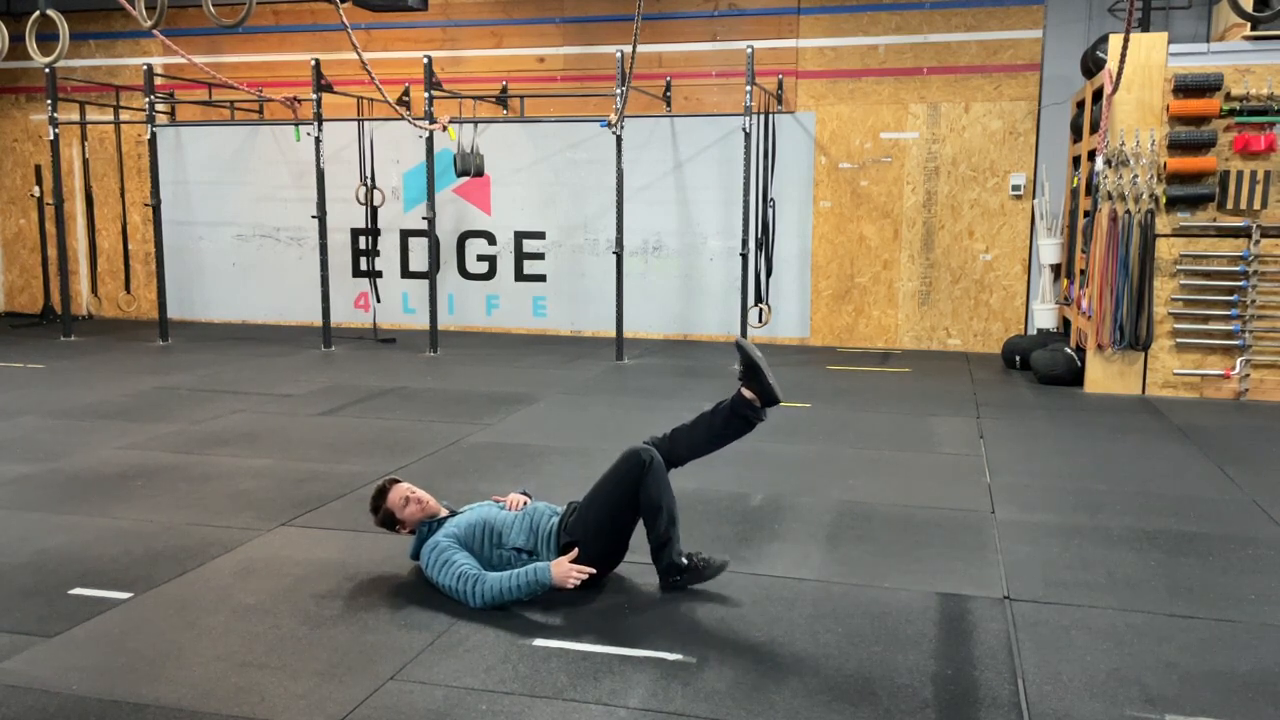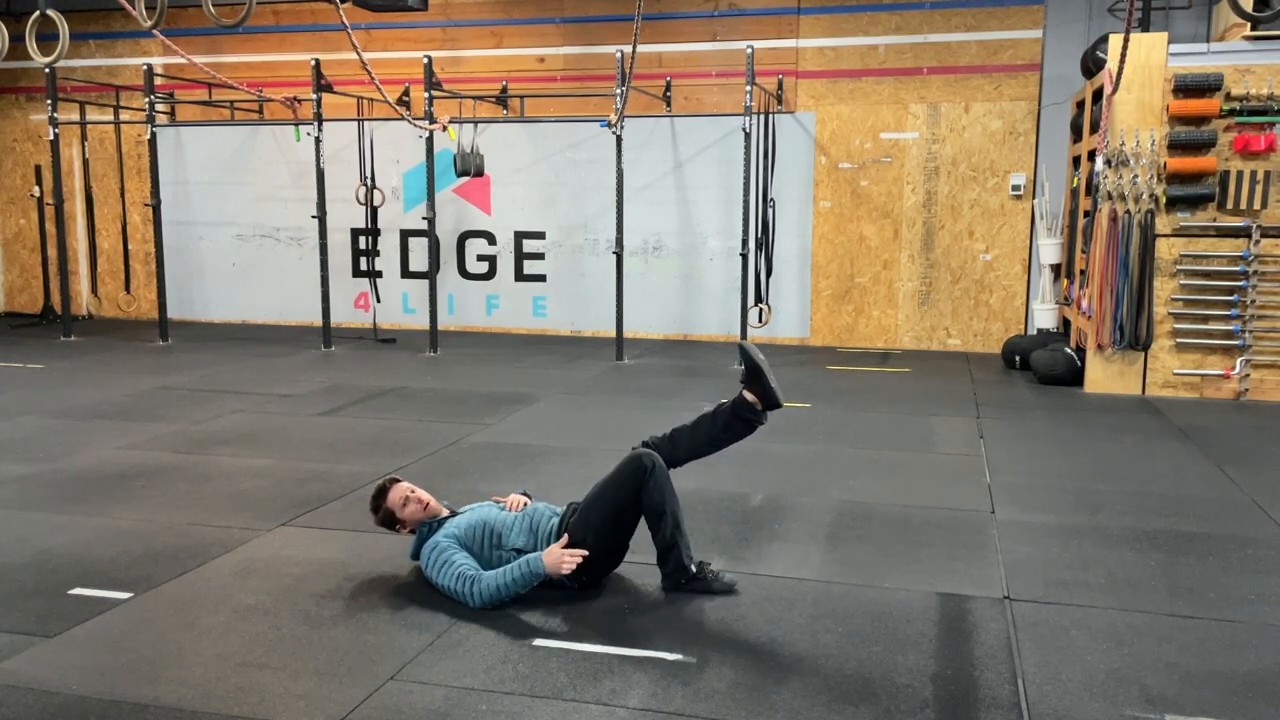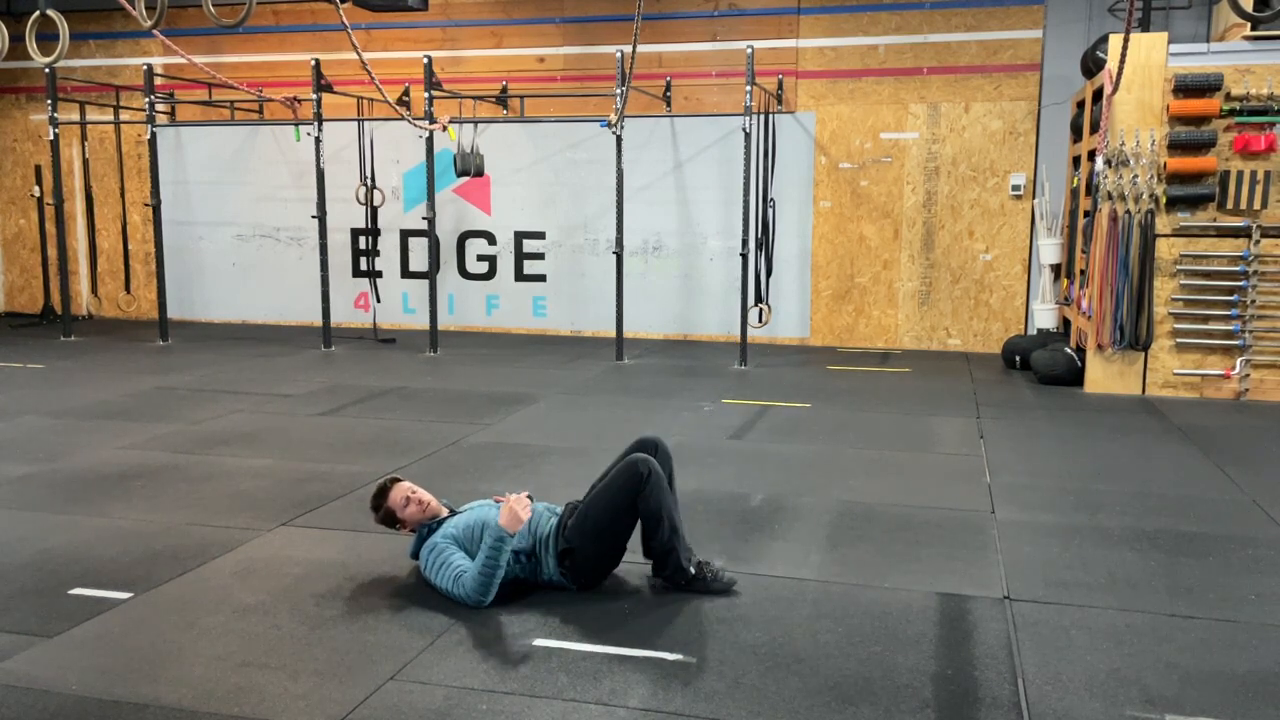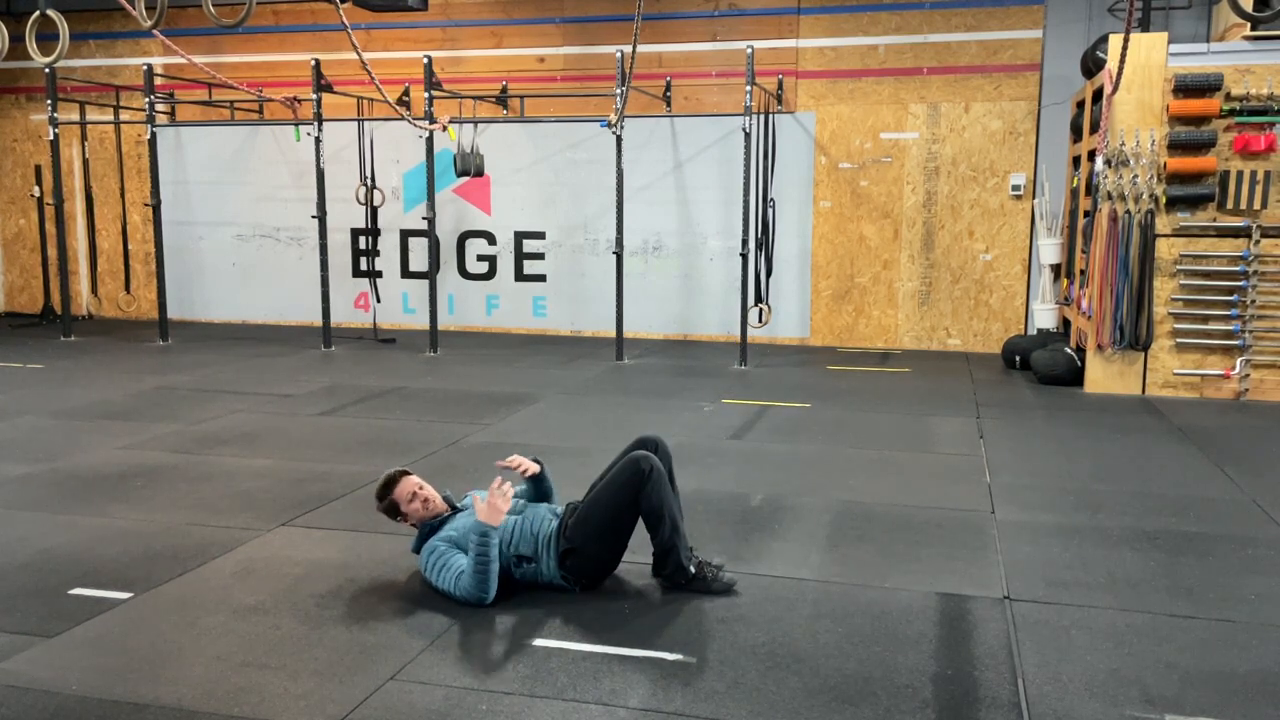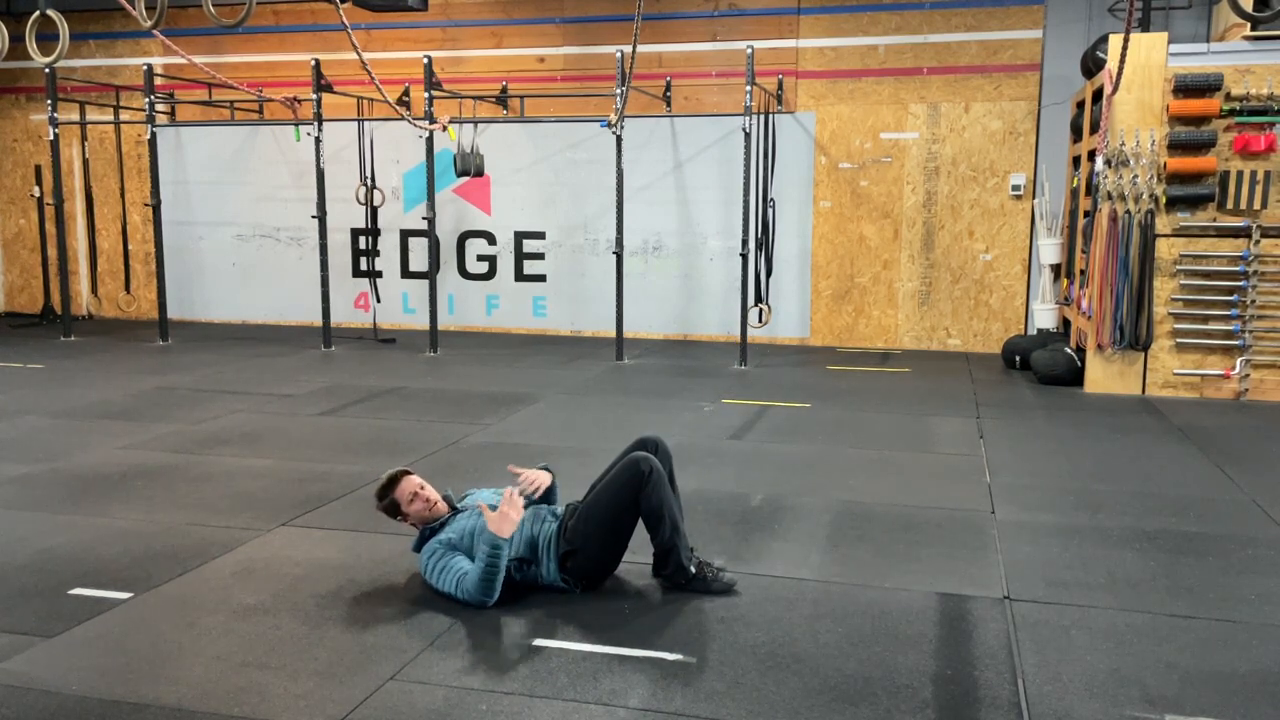
dt=0.5s
person 1, frame 1
left shoulder: (464, 514)
right shoulder: (437, 550)
right elbow: (478, 590)
left wrist: (519, 495)
right wrist: (545, 574)
left hip: (571, 522)
right hip: (576, 552)
left knee: (656, 451)
right knee: (642, 460)
left ankle: (748, 401)
right ankle: (673, 567)
person 1, frame 2
left shoulder: (464, 515)
right shoulder: (436, 551)
right elbow: (479, 591)
left wrist: (519, 497)
right wrist: (540, 564)
left hip: (569, 525)
right hip: (578, 559)
left knee: (649, 453)
right knee: (644, 465)
left ankle: (750, 405)
right ankle: (681, 574)
person 1, frame 3
left shoulder: (463, 513)
right shoulder: (436, 550)
right elbow: (476, 592)
left wrist: (521, 501)
right wrist: (503, 531)
left hip: (567, 522)
right hip: (572, 557)
left knee: (651, 448)
right knee: (640, 468)
left ankle: (673, 551)
right ankle: (680, 571)
person 1, frame 4
left shoulder: (470, 500)
right shoulder: (435, 551)
left elbow: (543, 500)
right elbow: (479, 593)
left wrist: (534, 469)
right wrist: (486, 528)
left hip: (569, 523)
right hip: (574, 557)
left knee: (649, 447)
right knee: (642, 466)
left ankle: (677, 556)
right ankle: (681, 572)
person 1, frame 5
left shoulder: (472, 498)
right shoulder: (436, 553)
left elbow: (547, 505)
right elbow: (481, 594)
left wrist: (544, 476)
right wrist: (497, 536)
left hip: (570, 523)
right hip: (575, 560)
left knee: (650, 448)
right knee: (642, 467)
left ankle: (677, 555)
right ankle: (680, 571)
